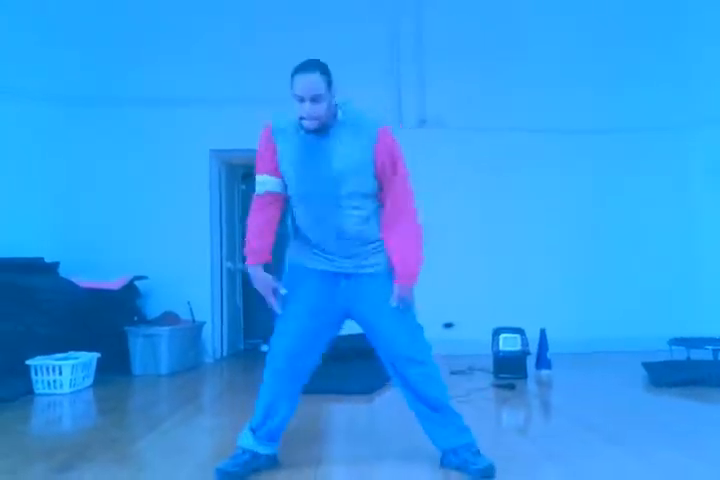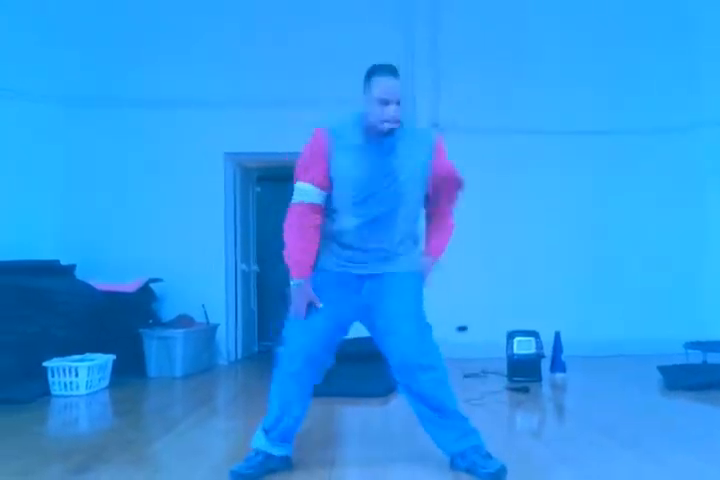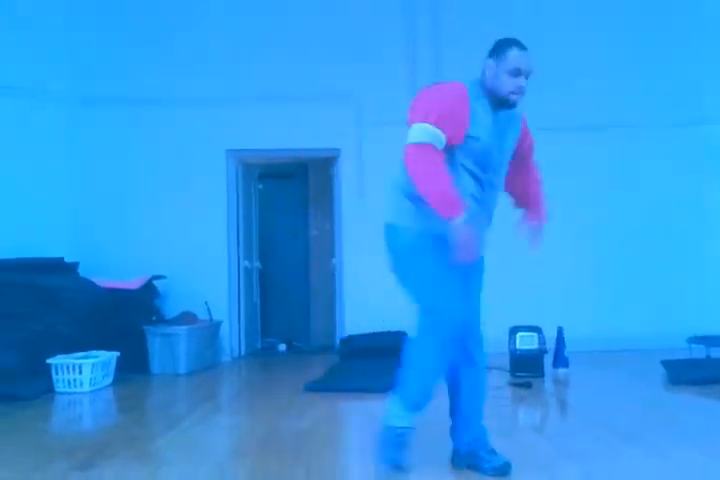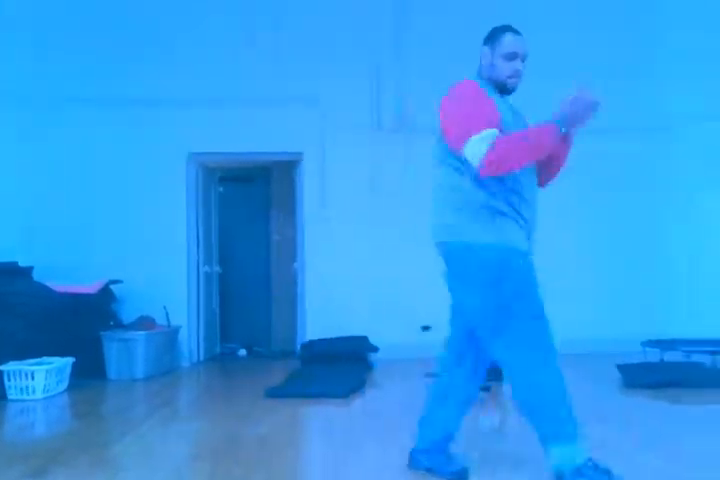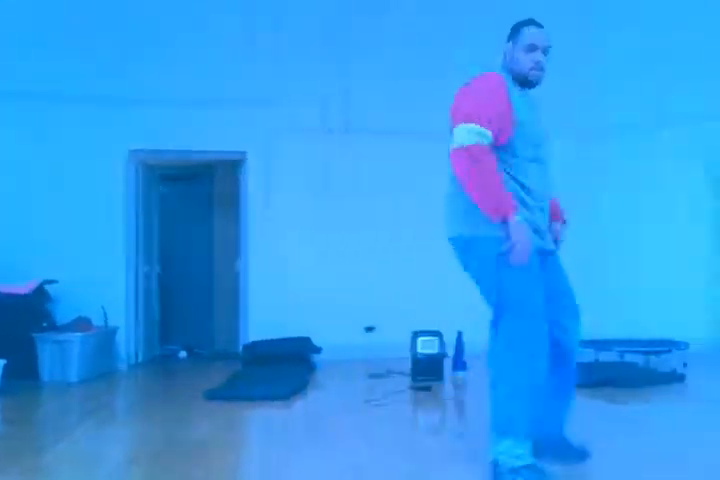
dt=0.1s
person 1, frame 1
left shoulder: (374, 137)
right shoulder: (278, 138)
left elbow: (400, 206)
right elbow: (268, 200)
left wrist: (405, 271)
right wrist: (255, 262)
left hip: (376, 273)
right hip: (313, 272)
left knee: (409, 356)
right knee: (288, 356)
left ankle: (456, 445)
right ankle: (259, 446)
person 1, frame 2
left shoulder: (424, 147)
right shoulder: (329, 139)
left elbow: (442, 202)
right elbow: (306, 209)
left wrist: (430, 252)
right wrist: (298, 277)
left hip: (393, 275)
right hip: (331, 271)
left knee: (418, 360)
right knee: (298, 356)
person 1, frame 3
left shoulder: (513, 119)
right shoulder: (453, 98)
left elbow: (521, 170)
right elbow: (419, 156)
left wrist: (534, 210)
right wrist: (455, 216)
left hip: (457, 242)
right hip: (419, 233)
left knee: (466, 337)
right knee: (448, 314)
left ankle: (471, 445)
right ankle: (401, 418)
person 1, frame 4
left shoulder: (505, 110)
right shoulder: (469, 99)
left elbow: (538, 175)
right elbow: (492, 160)
left wrist: (562, 136)
right wrist: (559, 126)
left hip: (497, 245)
right hip: (482, 244)
left knee: (469, 350)
right knee: (530, 338)
person 1, frame 5
left shoulder: (527, 103)
right shoulder: (491, 90)
right elbow: (470, 154)
left wrist: (553, 217)
right wrist: (512, 218)
left hip: (526, 237)
right hip: (489, 236)
left knee: (562, 320)
right knee: (525, 329)
left ankle: (544, 431)
